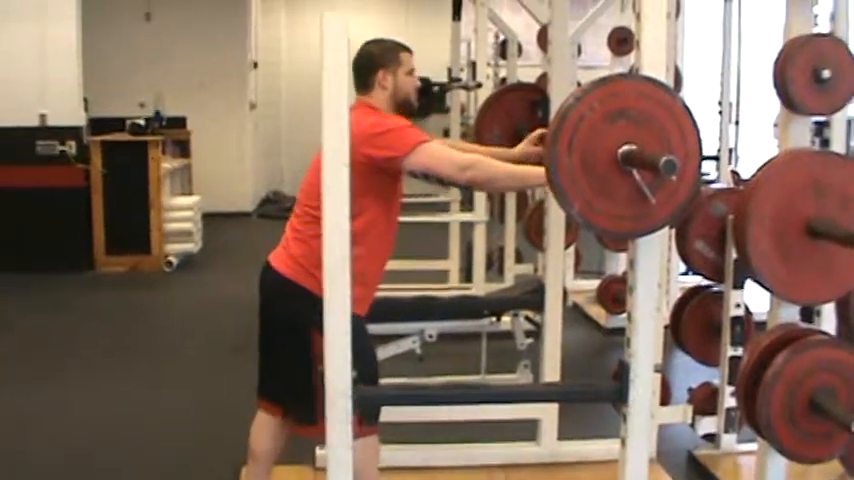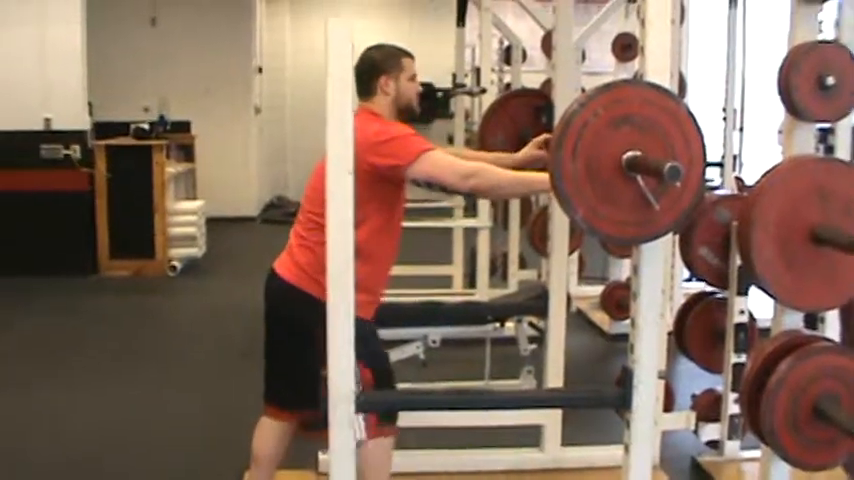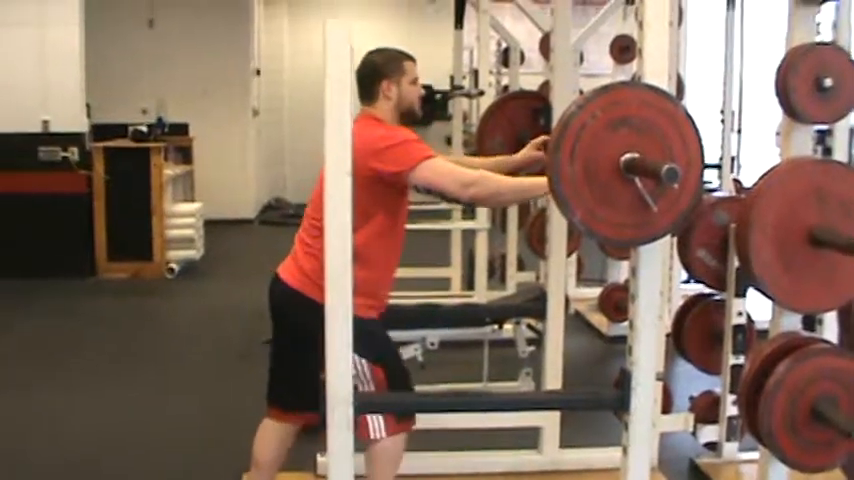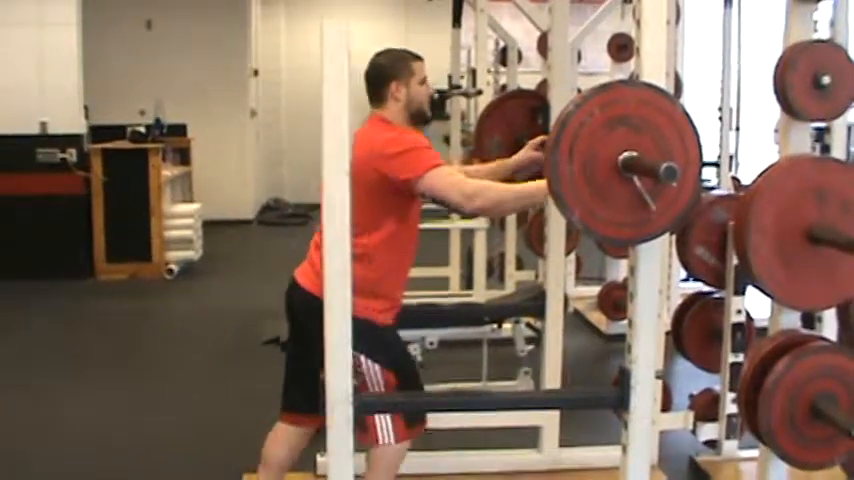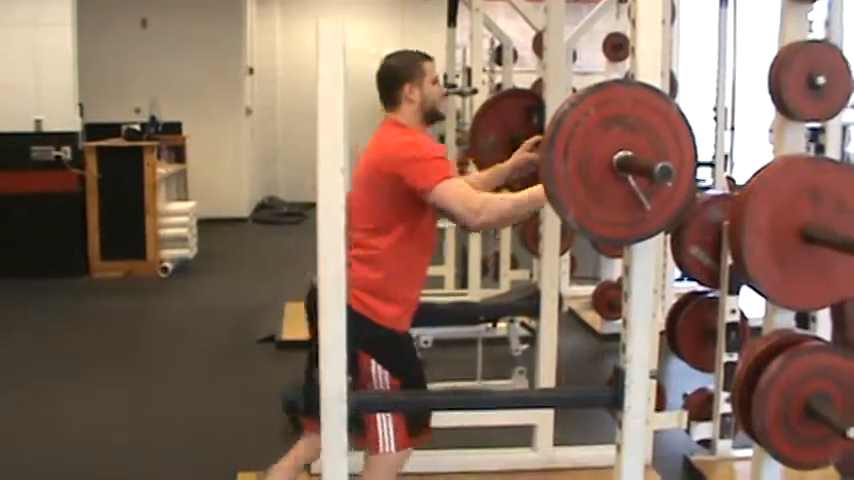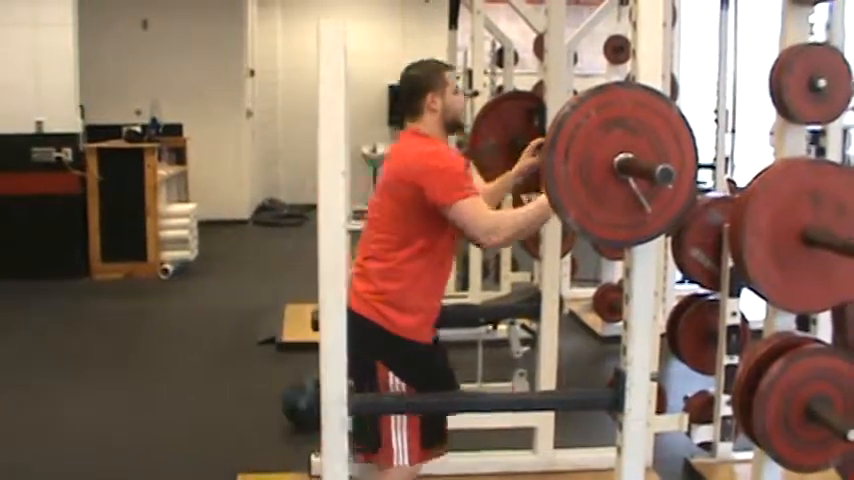
dt=0.1s
person 1, frame 1
left shoulder: (368, 126)
right shoulder: (379, 130)
left elbow: (445, 150)
right elbow: (464, 170)
left wrist: (514, 154)
right wrist: (553, 175)
left hip: (289, 280)
right hip: (314, 291)
left knee: (280, 402)
right knee: (361, 415)
person 1, frame 2
left shoulder: (371, 132)
right shoulder: (382, 138)
left elbow: (449, 157)
right elbow: (466, 178)
left wrist: (518, 158)
right wrist: (557, 180)
left hip: (295, 285)
right hip: (320, 297)
left knee: (284, 407)
right knee: (375, 419)
person 1, frame 3
left shoulder: (373, 136)
right shoulder: (386, 141)
left elbow: (453, 168)
right elbow: (467, 187)
left wrist: (516, 161)
right wrist: (556, 184)
left hip: (300, 290)
right hip: (327, 303)
left knee: (287, 411)
right knee: (391, 418)
person 1, frame 4
left shoulder: (379, 138)
right shoulder: (397, 145)
left elbow: (454, 177)
right elbow: (470, 198)
left wrist: (515, 163)
right wrist: (554, 186)
left hip: (313, 295)
right hip: (346, 309)
left knee: (301, 415)
right knee: (399, 422)
person 1, frame 5
left shoulder: (392, 142)
right shoulder: (413, 147)
left elbow: (455, 191)
right elbow: (476, 213)
left wrist: (511, 166)
left hip: (356, 303)
right hip: (363, 311)
right knee: (396, 433)
person 1, frame 6
left shoulder: (415, 150)
right shoulder: (434, 160)
left elbow: (474, 206)
right elbow: (490, 232)
left wrist: (518, 172)
right wrist: (555, 199)
left hip: (374, 310)
right hip: (387, 321)
right knee: (408, 446)
